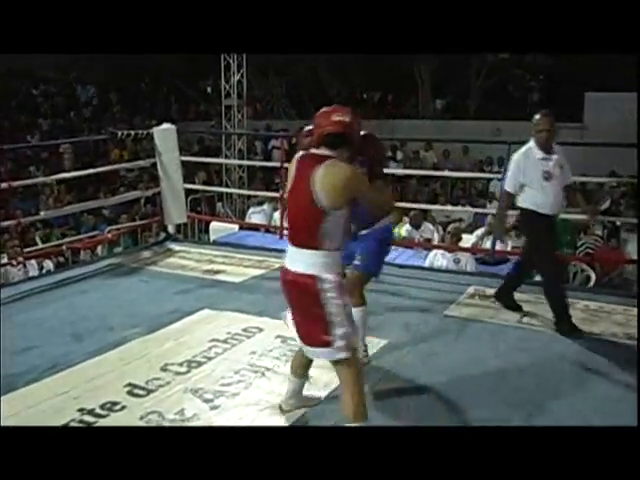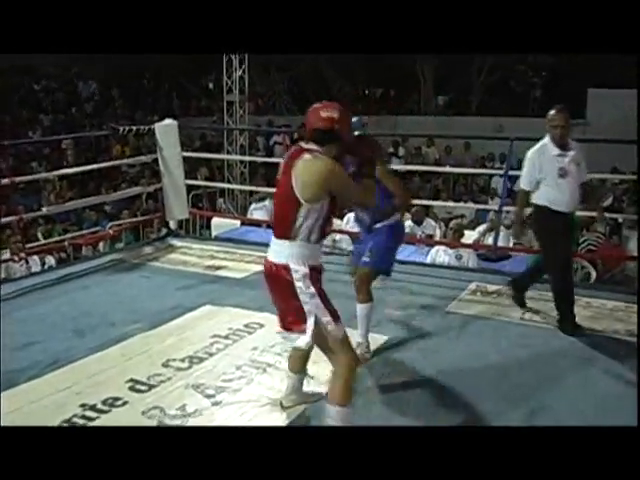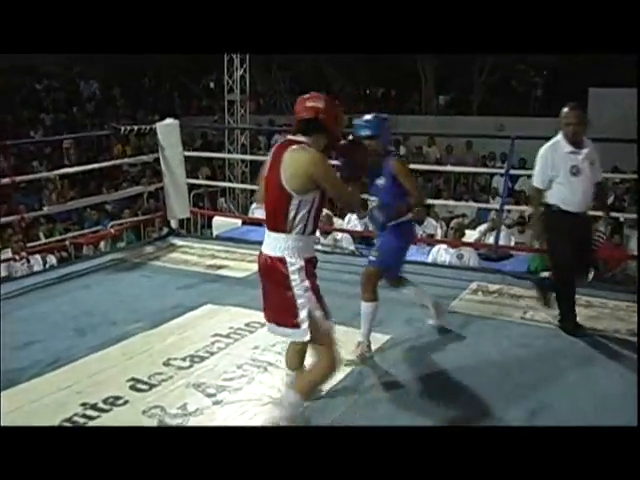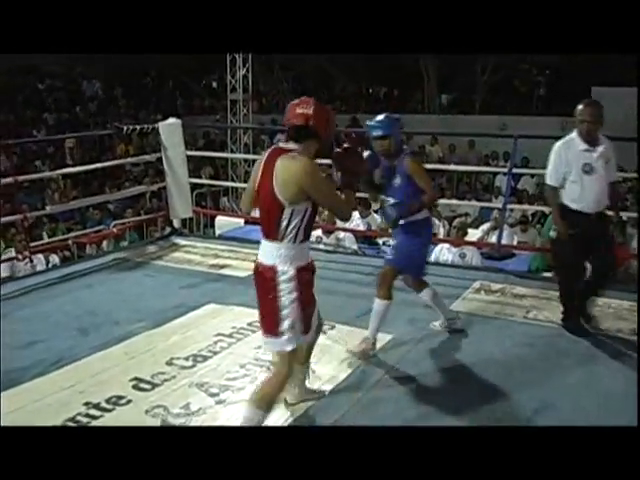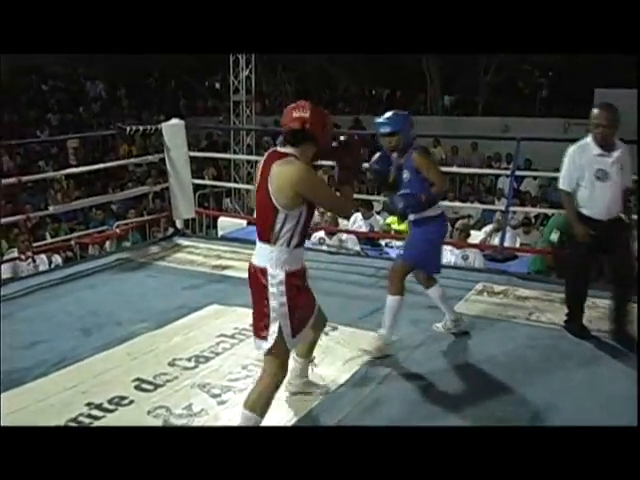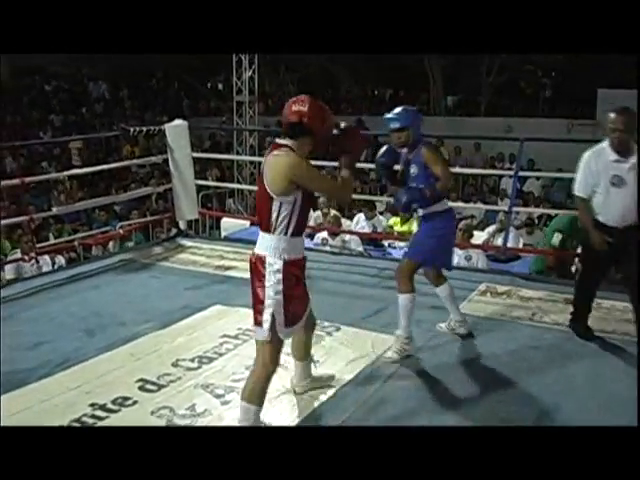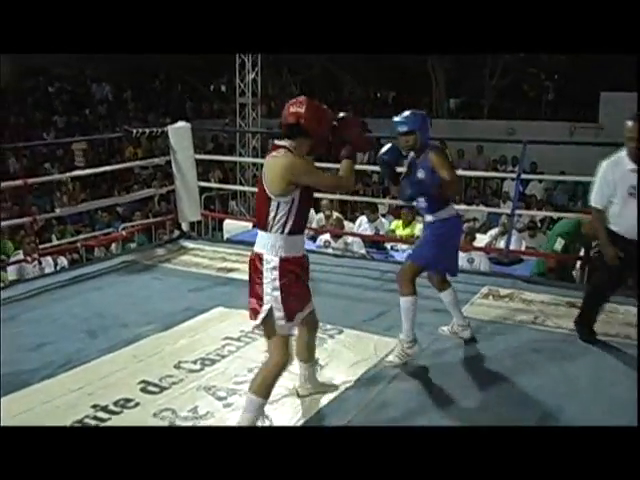
dt=0.1s
person 1, frame 1
left shoulder: (298, 162)
right shoulder: (345, 173)
right elbow: (385, 206)
left hip: (293, 271)
right hip: (321, 278)
left knee: (313, 340)
right knee: (351, 373)
left ankle: (292, 397)
person 1, frame 2
left shoulder: (293, 156)
right shoulder: (325, 167)
right elbow: (368, 201)
left hip: (280, 262)
right hip: (297, 270)
left knee: (311, 334)
right knee: (346, 360)
left ankle: (293, 394)
person 1, frame 3
left shoulder: (280, 149)
right shoulder: (311, 159)
left elbow: (261, 197)
right elbow: (351, 203)
right wrist: (354, 172)
left hip: (275, 255)
right hip: (291, 263)
left knee: (302, 330)
right knee: (326, 357)
left ankle: (294, 390)
right ankle: (281, 418)
person 1, frame 4
left shoulder: (271, 156)
right shoulder: (303, 168)
left elbow: (246, 205)
right elbow: (344, 213)
left hip: (276, 264)
right hip: (285, 271)
left knee: (311, 327)
right knee: (285, 367)
left ankle: (296, 389)
person 1, frame 5
left shoulder: (270, 159)
right shoulder: (299, 172)
right elbow: (345, 209)
left hip: (274, 265)
right hip: (278, 274)
left knee: (315, 321)
right knee: (274, 369)
left ankle: (298, 379)
person 1, frame 6
left shoulder: (281, 154)
right shoulder: (290, 162)
right elbow: (342, 193)
right wrist: (349, 159)
left hip: (286, 258)
right hip: (276, 264)
left knee: (305, 323)
right knee: (267, 359)
left ankle: (302, 379)
right ankle: (246, 421)
person 1, frame 7
left shoulder: (283, 155)
right shoulder: (288, 162)
right elbow: (343, 184)
right wrist: (349, 151)
left hip: (289, 257)
right hip: (276, 262)
left knee: (309, 322)
right knee: (280, 355)
left ankle: (307, 382)
right ankle: (246, 421)
person 2, frame 1
left shoulder: (370, 175)
left wrist: (366, 220)
left hip: (375, 235)
right hip: (356, 234)
left knee: (353, 284)
left ankle: (360, 346)
person 2, frame 2
left shoulder: (376, 167)
right shoulder: (352, 166)
left elbow: (403, 199)
left wrist: (379, 214)
left hip: (386, 229)
right hip: (370, 229)
left knee: (361, 281)
right knee: (359, 275)
left ankle: (362, 344)
person 2, frame 3
left shoulder: (394, 163)
right shoulder: (368, 161)
left elbow: (418, 197)
left wrist: (394, 212)
left hip: (397, 228)
right hip: (385, 227)
left knee: (368, 279)
right knee: (392, 278)
left ankle: (364, 342)
right ankle: (433, 306)
person 2, frame 4
left shoulder: (409, 161)
right shoulder: (383, 162)
left elbow: (432, 194)
right elbow: (374, 189)
left wrist: (407, 209)
right wrist: (367, 177)
left hip: (416, 227)
right hip: (404, 227)
left knee: (384, 279)
right knee: (412, 280)
left ankle: (369, 340)
right ankle: (448, 318)
person 2, frame 5
left shoulder: (417, 155)
right shoulder: (398, 159)
left elbow: (442, 185)
left wrist: (417, 201)
left hip: (430, 223)
right hip: (418, 222)
left knee: (396, 274)
right knee: (422, 275)
left ankle: (385, 338)
right ankle: (453, 320)
person 2, frame 6
left shoulder: (425, 151)
right shoulder: (407, 155)
left elbow: (446, 181)
right elbow: (399, 188)
left wrist: (421, 195)
right wrist: (386, 170)
left hip: (438, 219)
right hip: (429, 219)
left knee: (403, 272)
right knee: (432, 273)
left ankle: (404, 338)
right ankle: (458, 321)
person 2, frame 7
left shoulder: (433, 155)
right shoulder: (413, 158)
left elbow: (454, 186)
right elbow: (400, 191)
left wrist: (427, 190)
right wrist: (388, 171)
left hip: (444, 224)
right hip: (435, 224)
left knee: (405, 275)
right knee: (436, 278)
left ankle: (407, 342)
right ankle: (461, 325)
person 3, frame 1
left shoulder: (559, 155)
right shoulder: (523, 157)
left elbow: (566, 185)
right elbow: (509, 192)
left wrist: (585, 207)
right wrist: (500, 221)
left hip: (550, 218)
right hip: (532, 218)
left knee: (530, 260)
right knee: (551, 267)
left ankle: (505, 293)
right ankle: (563, 320)
person 3, frame 2
left shoulder: (576, 150)
right shoulder: (537, 153)
left elbow: (581, 183)
right elbow: (525, 190)
right wrist: (518, 221)
left hip: (567, 216)
right hip: (546, 216)
left knee: (552, 262)
right knee: (560, 267)
left ankle: (518, 284)
right ankle: (566, 317)
person 3, frame 3
left shoulder: (590, 149)
right shoulder: (550, 151)
left elbow: (596, 184)
right elbow: (537, 189)
left wrist: (605, 210)
right wrist: (536, 222)
left hip: (582, 217)
right hip: (558, 218)
left knee: (582, 265)
right knee: (566, 269)
left ankle: (546, 286)
right ankle: (567, 318)
person 3, frame 4
left shoulder: (606, 147)
right shoulder: (563, 148)
left elbow: (610, 184)
right elbow: (551, 187)
left wrist: (615, 211)
right wrist: (557, 220)
left hip: (598, 217)
right hip: (571, 217)
left knee: (606, 267)
right knee: (570, 270)
left ankle: (580, 303)
right ankle: (570, 316)
person 3, frame 5
left shoulder: (624, 153)
right shoulder: (578, 152)
left elbow: (624, 190)
right elbow: (566, 193)
left wrist: (628, 219)
right wrist: (575, 225)
left hip: (615, 224)
right hip: (586, 224)
left knee: (626, 276)
right knee: (578, 276)
left ankle: (620, 327)
right ankle: (574, 320)
person 3, frame 6
left shoulder: (635, 159)
right shoulder: (593, 158)
left elbow: (634, 196)
right elbow: (581, 199)
left wrist: (635, 222)
right wrist: (593, 232)
left hip: (630, 232)
right hip: (601, 231)
left knee: (636, 283)
right knee: (589, 280)
right ankle: (578, 321)
person 3, frame 7
right shoulder: (611, 167)
right elbow: (597, 210)
right wrist: (605, 246)
left hip: (634, 244)
right hip: (618, 242)
right knee: (599, 288)
right ankle: (584, 323)
